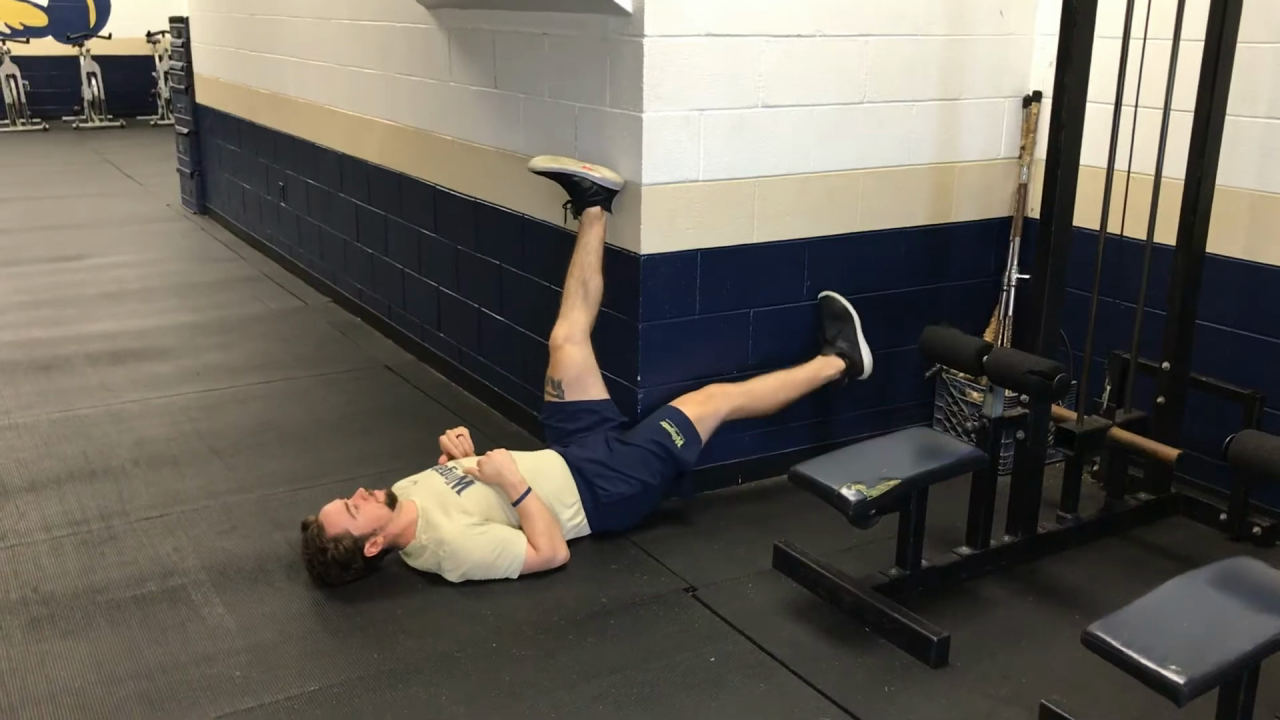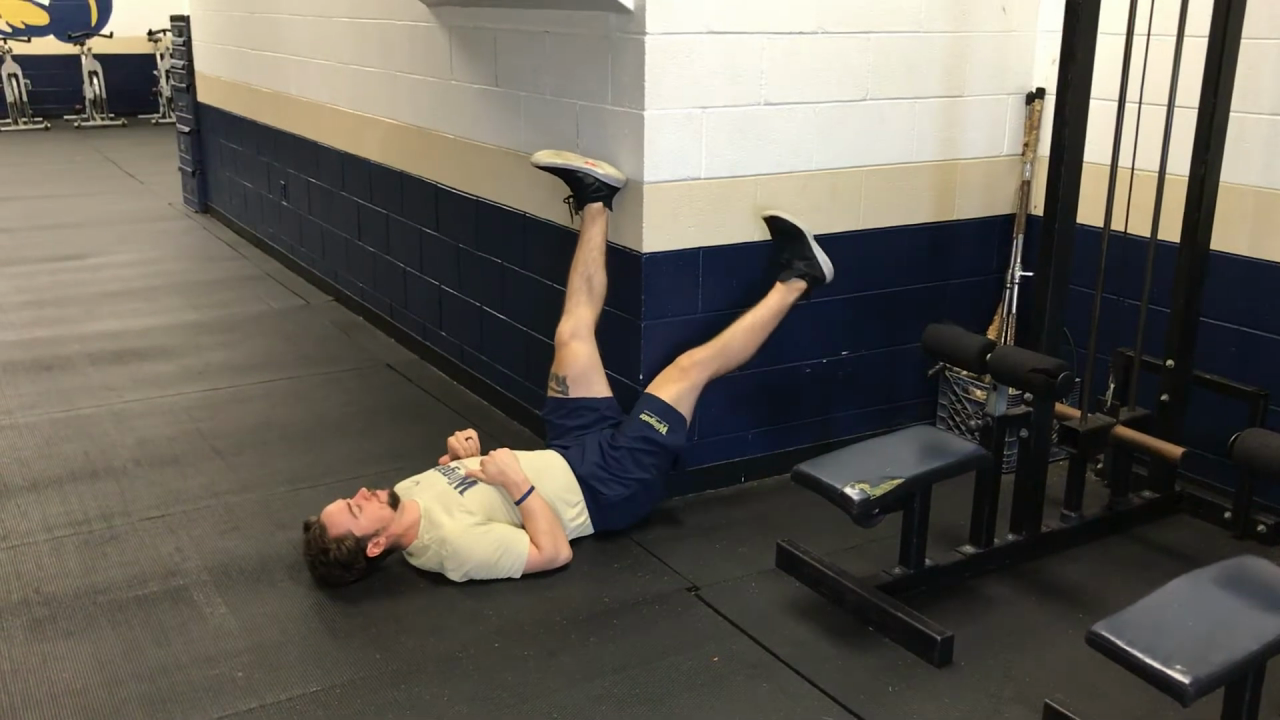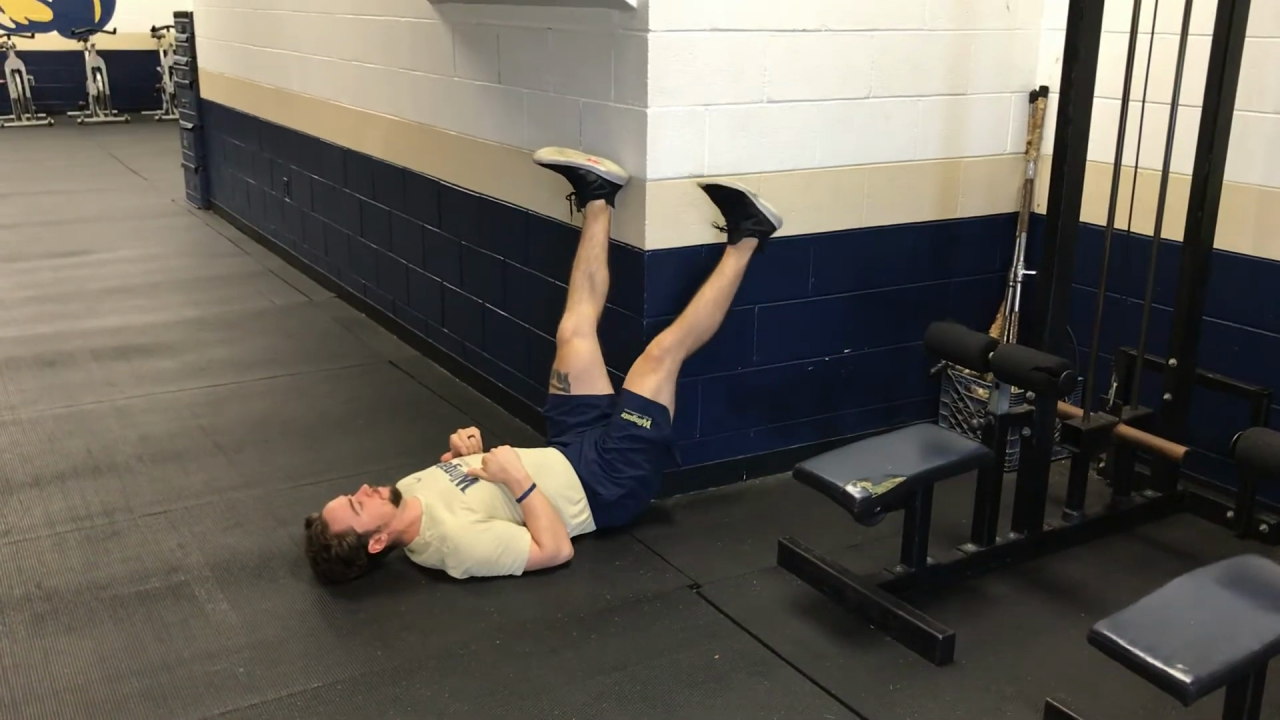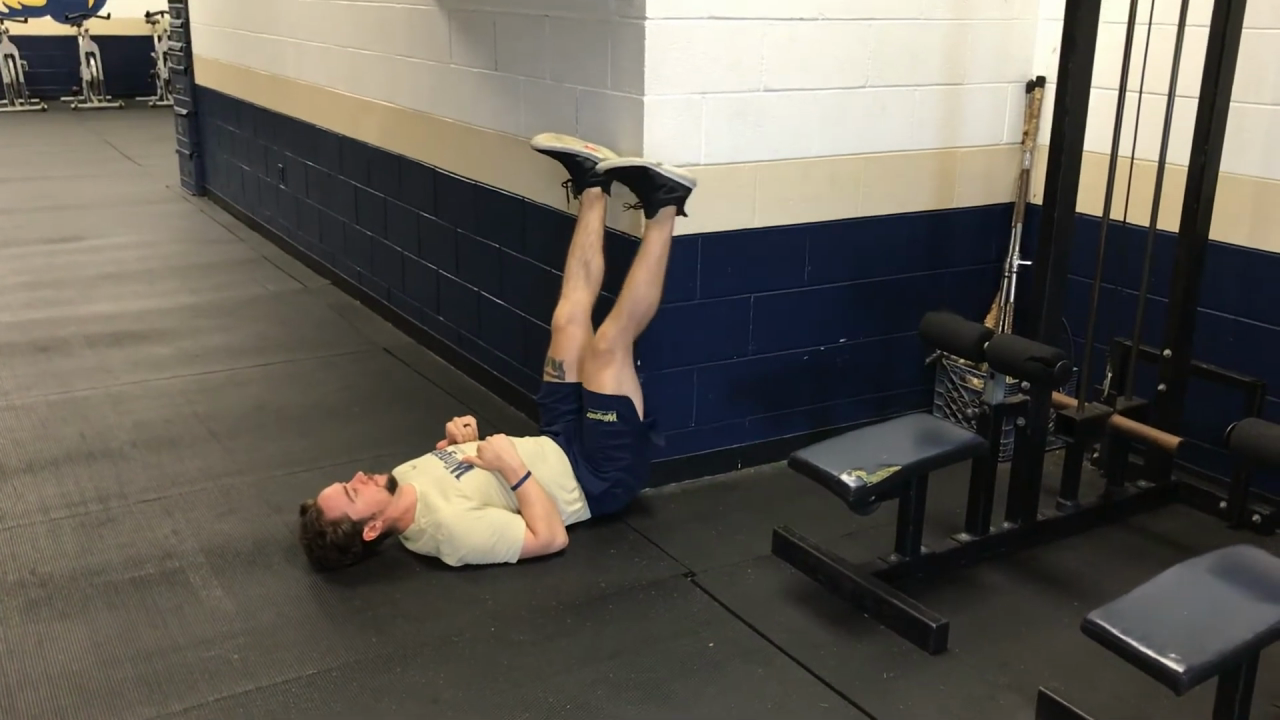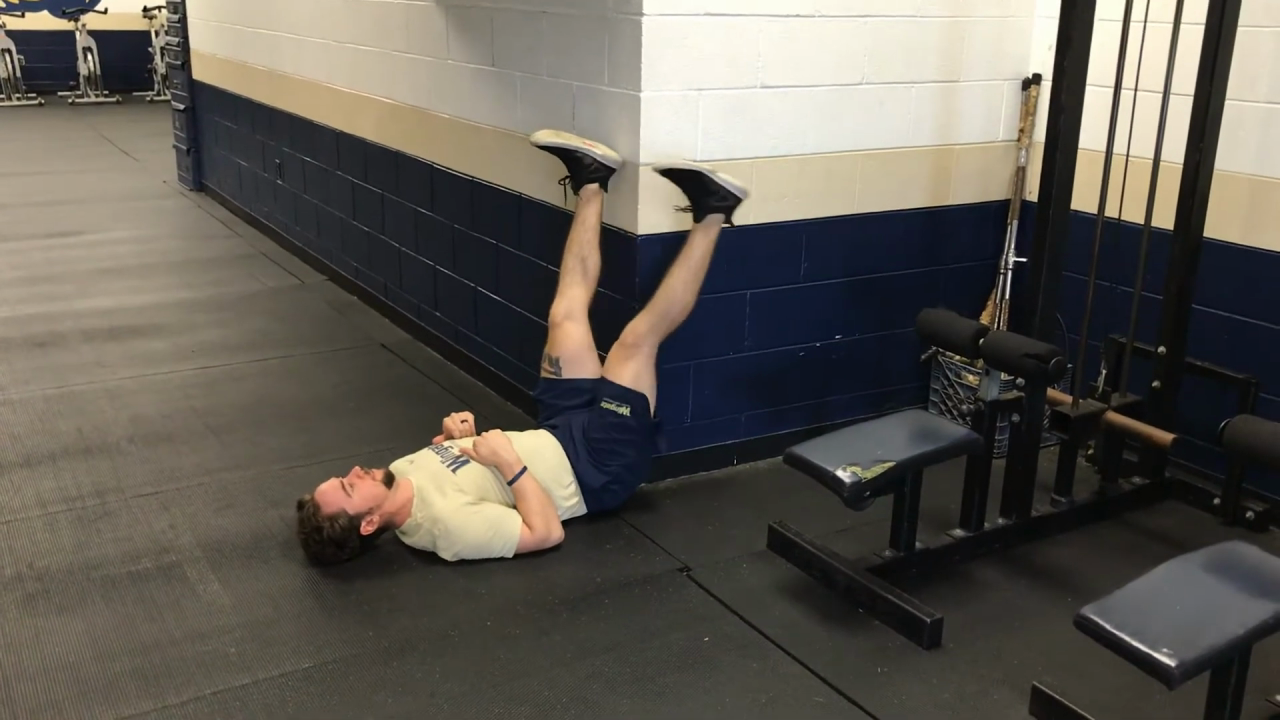
dt=1s
person 1, frame 1
left shoulder: (406, 498)
right shoulder: (450, 549)
right elbow: (551, 552)
left wrist: (457, 455)
right wrist: (513, 482)
left hip: (569, 454)
right hip: (602, 487)
left knee: (567, 338)
right knee: (719, 397)
left ankle: (592, 208)
right ankle: (836, 361)
person 1, frame 2
left shoulder: (408, 496)
right shoulder: (450, 547)
right elbow: (553, 552)
left wrist: (464, 456)
right wrist: (517, 483)
left hip: (571, 454)
right hip: (609, 486)
right knee: (692, 365)
left ankle: (593, 204)
right ankle: (792, 283)
person 1, frame 3
left shoulder: (411, 493)
right shoulder: (451, 543)
right elbow: (555, 550)
left wrist: (464, 455)
right wrist: (517, 479)
left hip: (568, 452)
right hip: (607, 483)
right knee: (662, 352)
left ankle: (595, 200)
right ankle: (742, 242)
person 1, frame 4
left shoulder: (407, 482)
right shoulder: (446, 531)
right elbow: (550, 538)
left wrist: (460, 443)
right wrist: (513, 468)
left hip: (559, 443)
right hip: (601, 476)
right knee: (608, 345)
left ankle: (593, 188)
right ankle: (661, 210)
person 1, frame 5
left shoulder: (405, 476)
right shoulder: (445, 527)
right elbow: (546, 533)
left wrist: (453, 436)
right wrist: (508, 462)
left hip: (559, 434)
right hip: (597, 470)
right knee: (636, 339)
left ankle: (589, 183)
right ankle: (708, 218)
